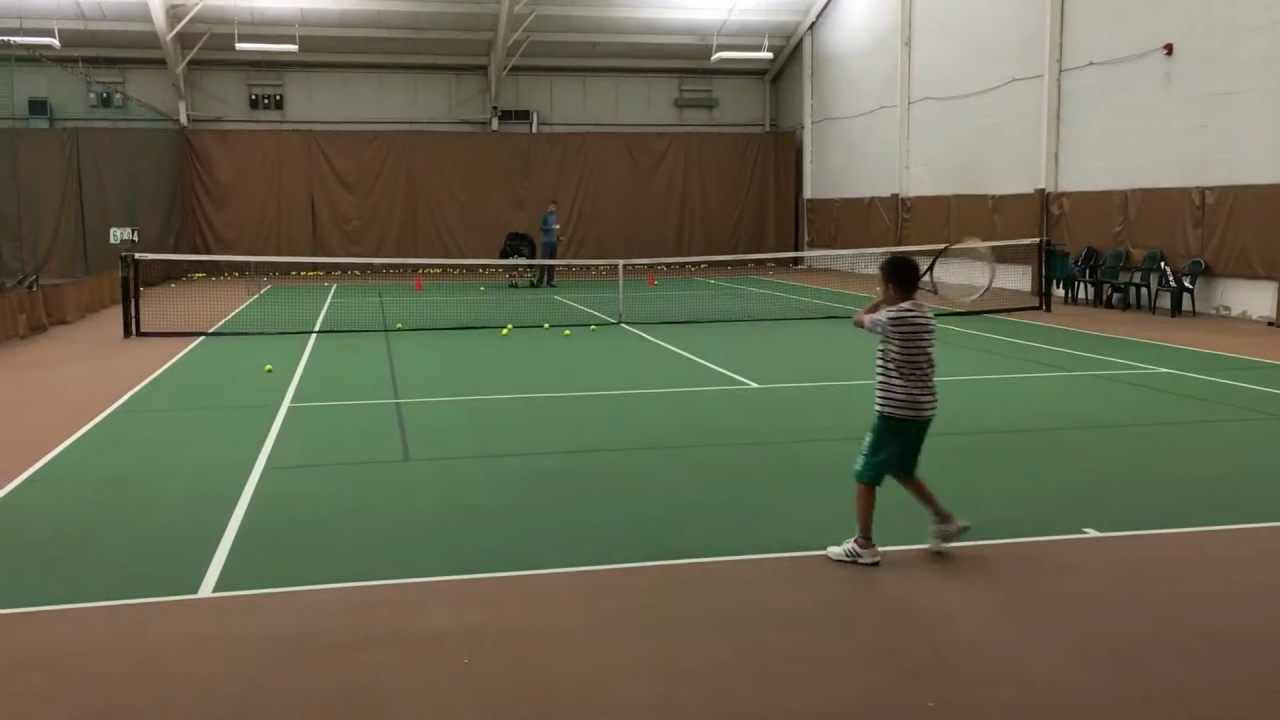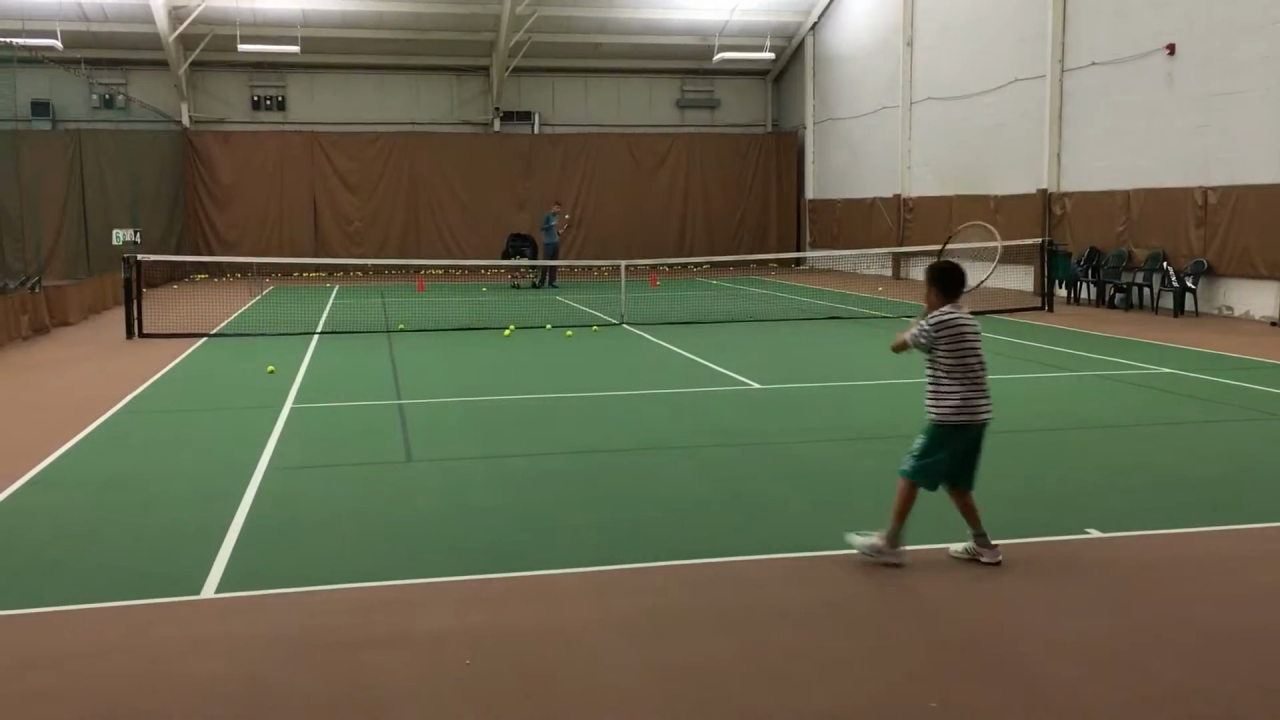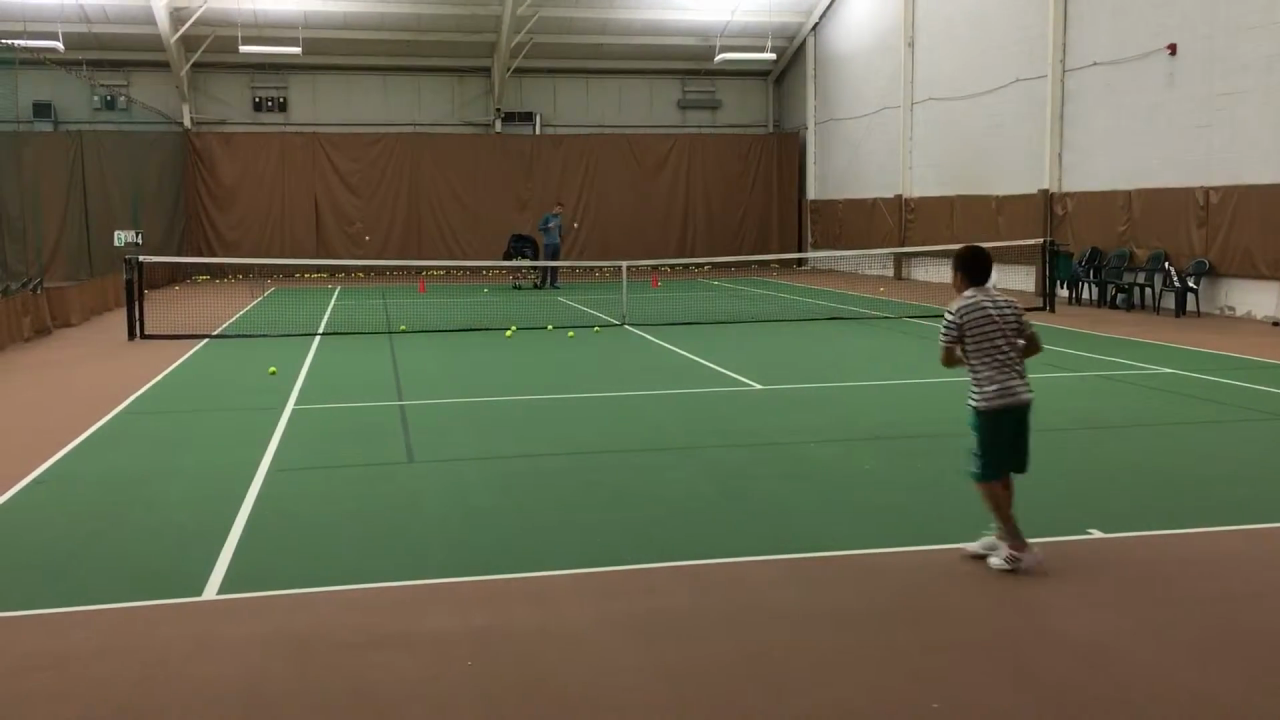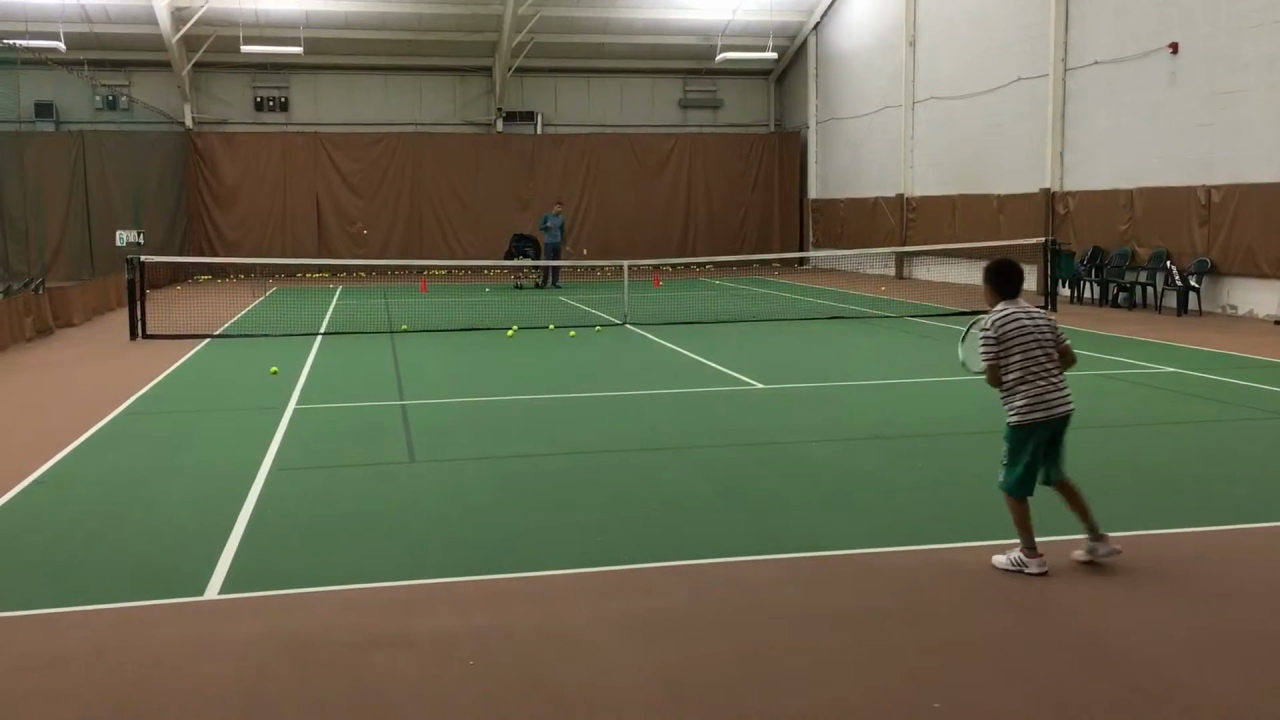
dt=0.2s
person 1, frame 1
left shoulder: (893, 317)
right shoulder: (924, 315)
left elbow: (860, 319)
left wrist: (884, 299)
right wrist: (907, 291)
left hip: (896, 409)
right hip: (923, 408)
left knee: (866, 475)
right knee: (901, 470)
left ankle: (863, 545)
right ankle: (944, 521)
person 1, frame 2
left shoulder: (937, 322)
right shoulder: (968, 321)
left elbow: (897, 345)
left wrist: (918, 323)
left hip: (951, 417)
right hip: (977, 414)
left knee: (911, 475)
right knee: (956, 482)
left ankle: (889, 543)
right ankle: (983, 545)
person 1, frame 3
left shoulder: (959, 309)
right shoulder: (1009, 303)
left elbow: (947, 359)
right elbow: (1034, 346)
left hip: (990, 401)
right hip: (1019, 396)
left knee: (986, 475)
right knee: (1001, 469)
left ankle: (1018, 547)
right ankle: (1004, 536)
person 1, frame 4
left shoulder: (992, 323)
right shoulder: (1041, 316)
left elbow: (993, 378)
right elbow: (1069, 358)
left hip: (1027, 414)
right hip: (1060, 406)
left knee: (1013, 486)
right knee: (1056, 476)
left ankle: (1029, 555)
right ankle: (1097, 540)
